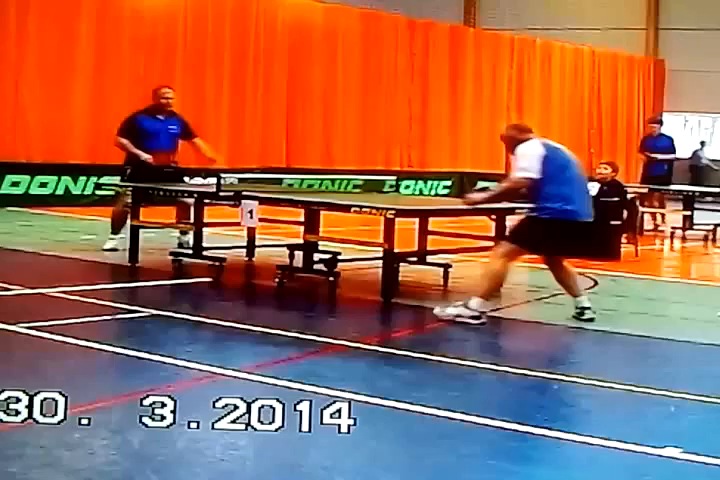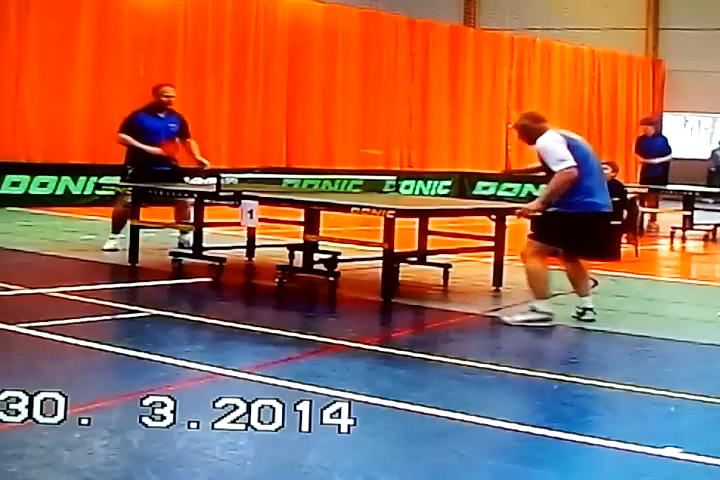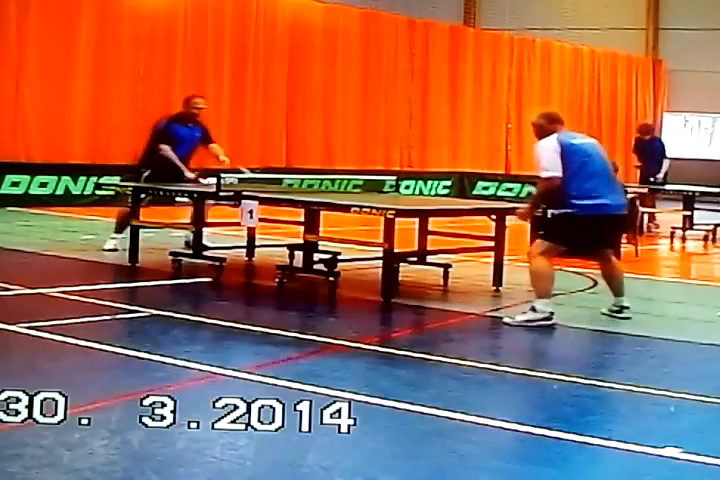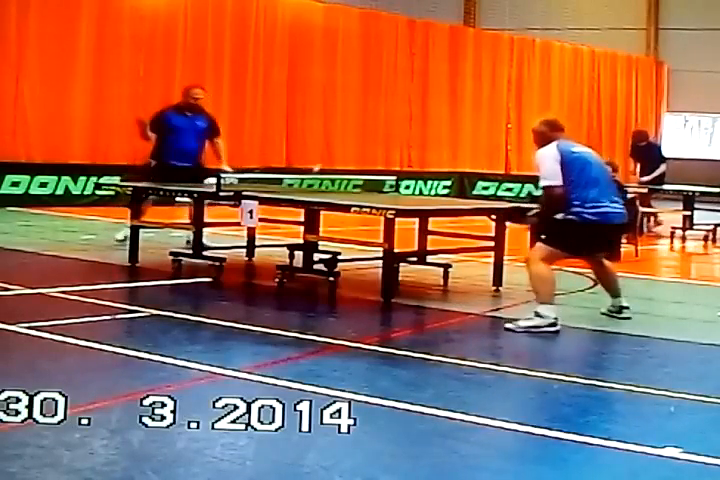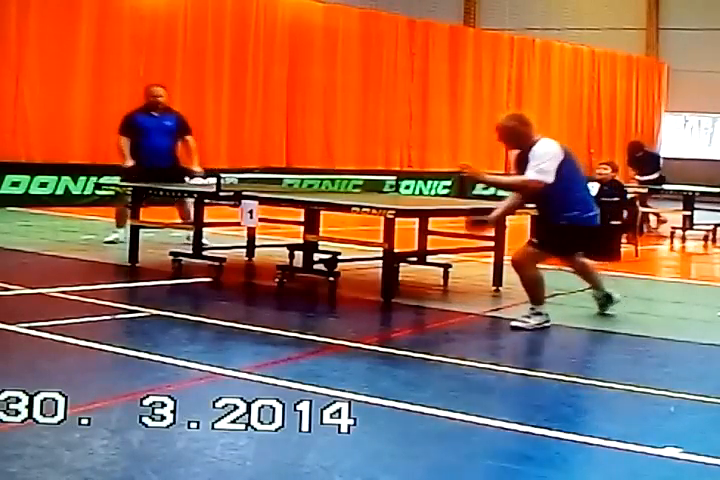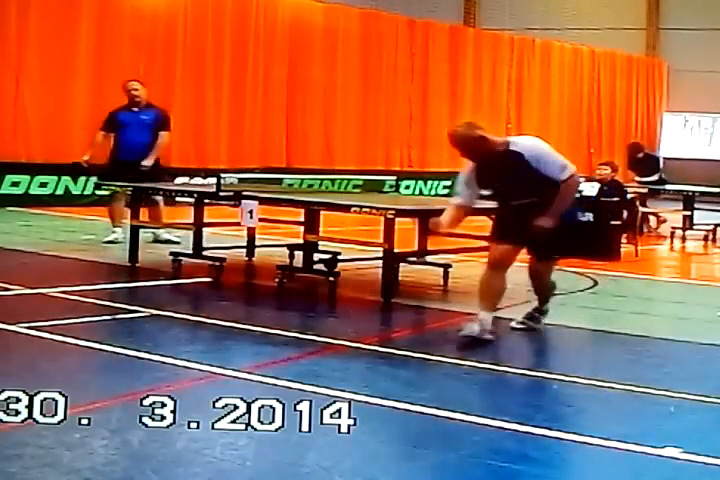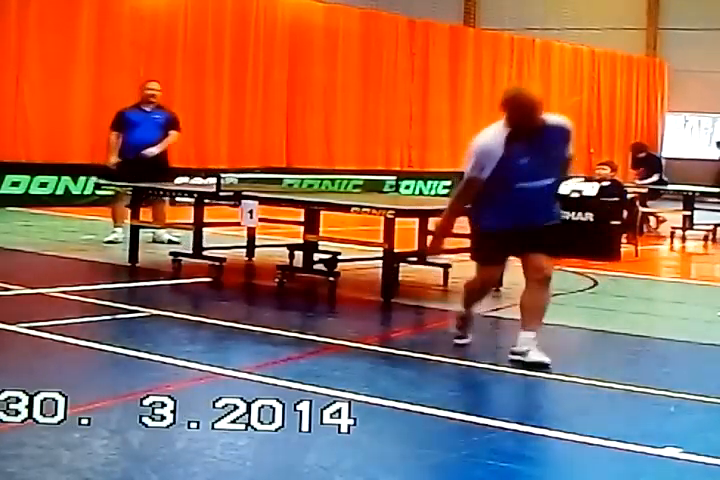
dt=0.4s
person 1, frame 1
left shoulder: (528, 147)
right shoulder: (556, 150)
left elbow: (521, 183)
left wrist: (484, 197)
left hip: (554, 215)
right hip: (579, 217)
left knee: (502, 254)
right knee: (554, 259)
left ankle: (474, 309)
right ankle: (583, 306)
person 1, frame 2
left shoulder: (546, 141)
right shoulder: (567, 137)
left elbow: (567, 174)
left wrist: (540, 202)
left hip: (573, 209)
right hip: (597, 208)
left knee: (533, 253)
right knee: (569, 255)
left ankle: (542, 311)
right ankle: (586, 305)
person 1, frame 3
left shoulder: (548, 143)
right shoulder: (589, 141)
left elbow: (552, 182)
left wrist: (531, 207)
left hip: (582, 210)
right hip: (615, 208)
left knee: (538, 253)
right knee: (605, 255)
left ankle: (542, 311)
right ankle: (620, 305)
person 1, frame 4
left shoulder: (547, 152)
right shoulder: (586, 152)
left elbow: (555, 193)
left wrist: (540, 219)
right wrist: (548, 215)
left hip: (587, 218)
right hip: (615, 216)
left knee: (537, 258)
right knee: (595, 258)
left ankle: (546, 316)
right ankle: (619, 305)
person 1, frame 5
left shoulder: (546, 149)
right shoulder: (522, 156)
left elbow: (533, 185)
right elbow: (522, 194)
left wrist: (487, 178)
right wrist: (496, 215)
left hip: (573, 219)
right hip: (578, 217)
left knee: (522, 260)
right knee: (573, 258)
left ankle: (539, 313)
right ankle: (603, 294)
person 1, frame 6
left shoulder: (531, 148)
right shoulder: (474, 169)
left elbow: (571, 179)
right elbow: (461, 206)
left wrist: (552, 216)
right wrist: (442, 223)
left hip: (551, 216)
right hip: (512, 216)
left knee: (539, 271)
right knee: (496, 260)
left ankle: (541, 310)
right ankle: (484, 322)
person 1, frame 7
left shoulder: (560, 128)
right shoulder: (491, 141)
right elbow: (470, 186)
right wrist: (446, 224)
left hip: (542, 219)
right hip: (495, 221)
left knee: (541, 275)
right knee: (488, 279)
left ankle: (526, 344)
right ankle: (465, 316)
person 2, frame 1
left shoulder: (178, 120)
right shoulder: (137, 118)
left elbow: (194, 139)
right elbow: (120, 140)
left wrist: (209, 154)
right wrist: (139, 153)
left hip: (168, 170)
right hip: (139, 169)
left knee: (185, 202)
right knee: (124, 202)
left ankle: (185, 238)
right ankle: (113, 238)
person 2, frame 2
left shoulder: (177, 118)
right shoulder: (139, 116)
left elbow: (187, 140)
right elbow: (121, 137)
left wrist: (197, 157)
right wrist: (144, 148)
left hip: (168, 168)
right hip: (140, 168)
left knee: (183, 201)
right knee: (125, 202)
left ankle: (185, 238)
right ankle: (113, 238)
person 2, frame 3
left shoulder: (200, 128)
right shoulder: (168, 124)
left elbow: (211, 145)
right elbow: (163, 150)
left wrist: (221, 156)
right wrist: (184, 170)
left hip: (178, 172)
right hip: (153, 170)
right ankle: (115, 237)
person 2, frame 4
left shoulder: (207, 119)
right shoulder: (166, 114)
left elbow: (216, 141)
right elbow: (151, 135)
left wrist: (223, 163)
right wrist: (147, 133)
left hip: (193, 167)
right hip: (163, 164)
right ankle: (131, 229)
person 2, frame 5
left shoulder: (176, 117)
right shoulder: (133, 117)
left elbow: (188, 139)
right elbow: (123, 139)
left wrist: (194, 163)
right wrist: (127, 159)
left hip: (169, 167)
right hip: (140, 167)
left knee: (183, 199)
right knee: (126, 199)
right ankle: (119, 232)
person 2, frame 6
left shoulder: (159, 113)
right shoulder: (117, 114)
left elbow: (163, 137)
right elbow: (103, 135)
left wrist: (151, 158)
right wrist: (89, 154)
left hip: (146, 164)
right hip: (119, 163)
left knee: (154, 198)
right knee: (116, 196)
left ankle: (159, 232)
right ankle: (117, 231)
person 2, frame 7
left shoulder: (168, 115)
right shoulder: (125, 113)
left elbow: (173, 135)
right elbow: (115, 135)
left wrist: (157, 149)
right wrist: (113, 156)
left hip: (157, 163)
right hip: (128, 162)
left knee: (160, 197)
right knee: (121, 195)
left ankle: (160, 232)
right ankle: (118, 231)
